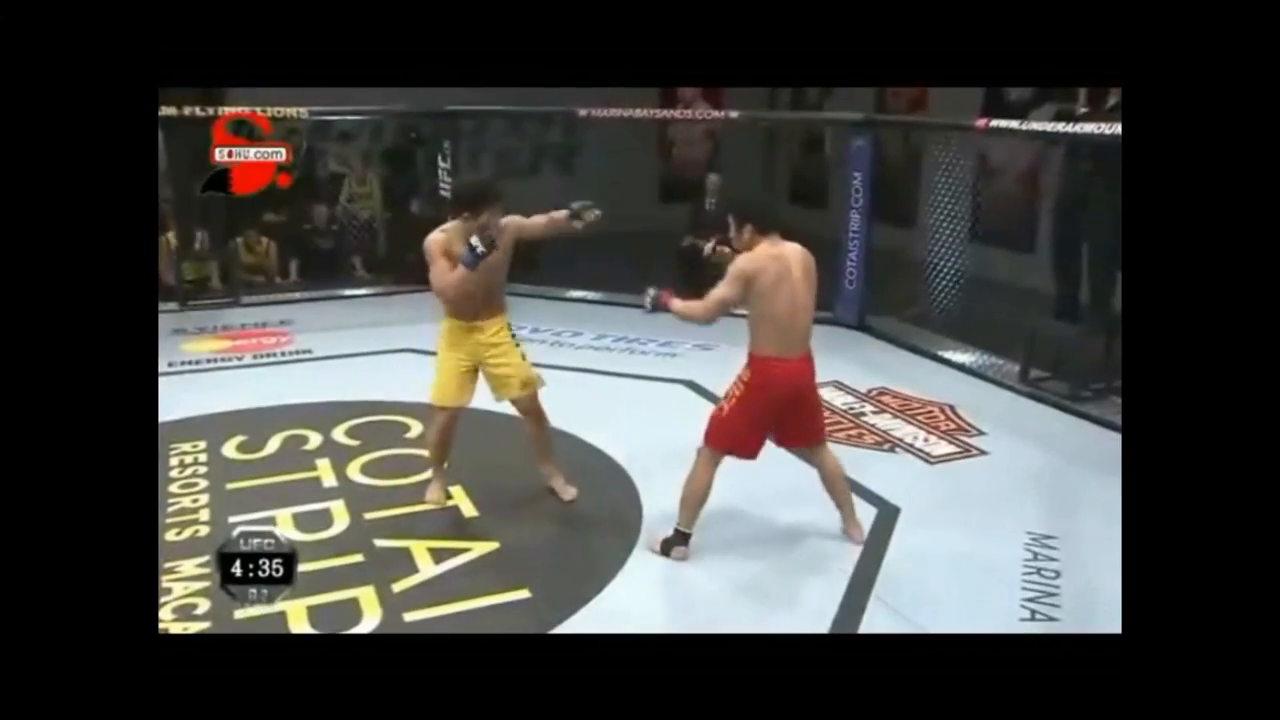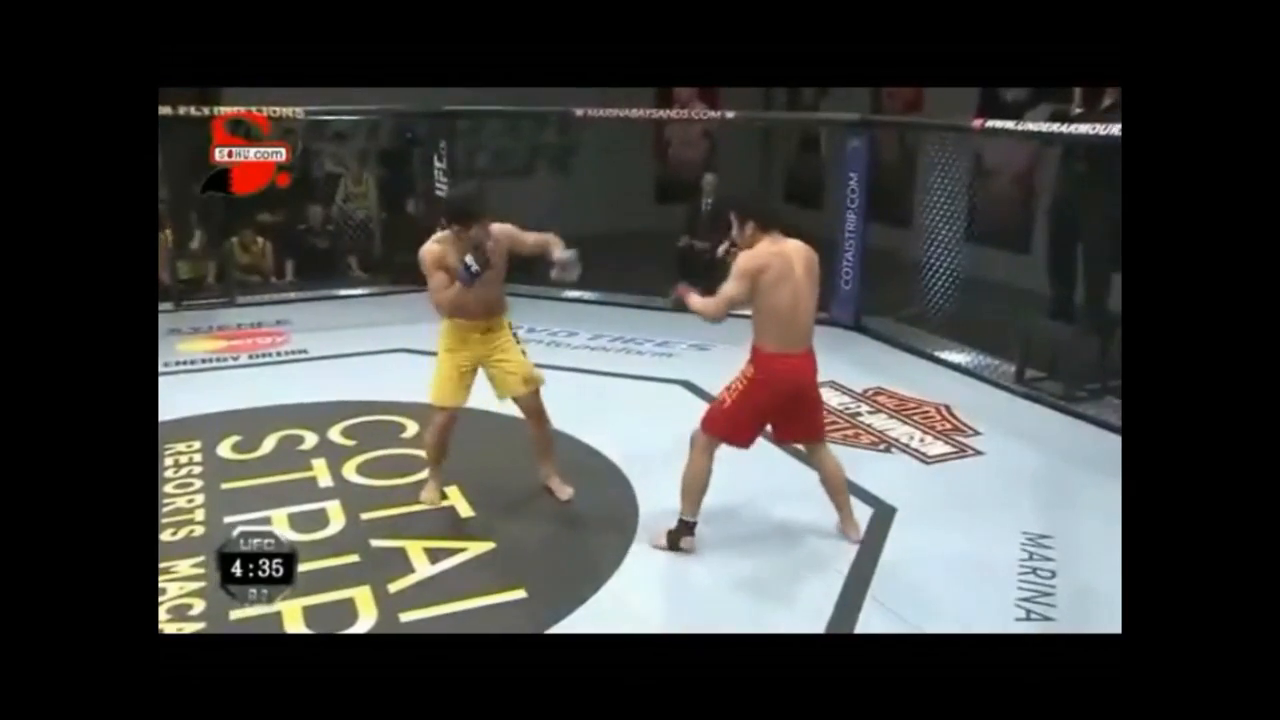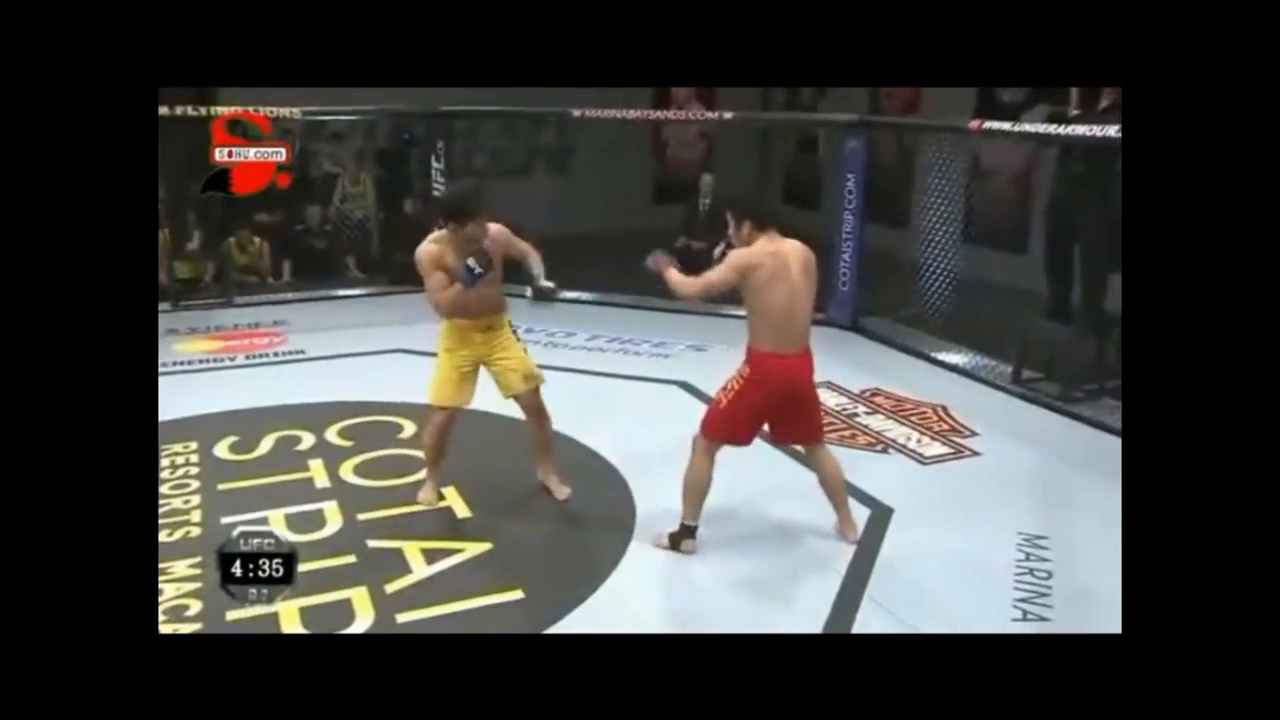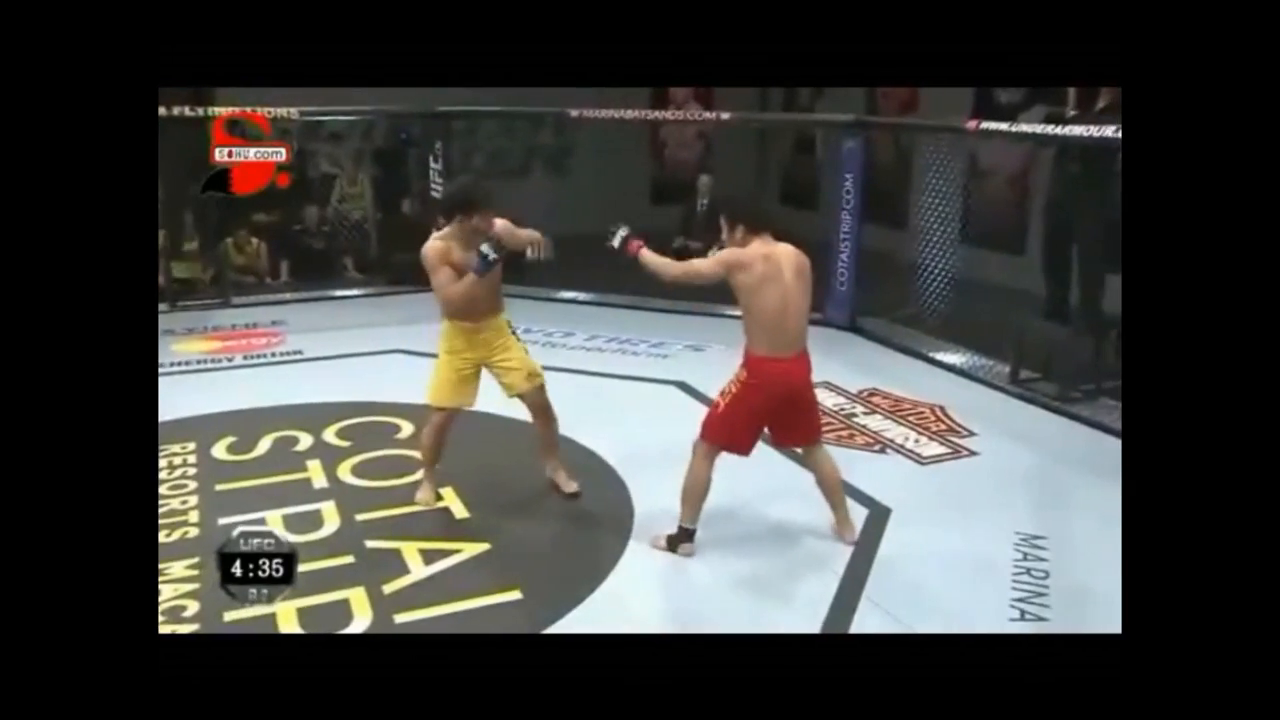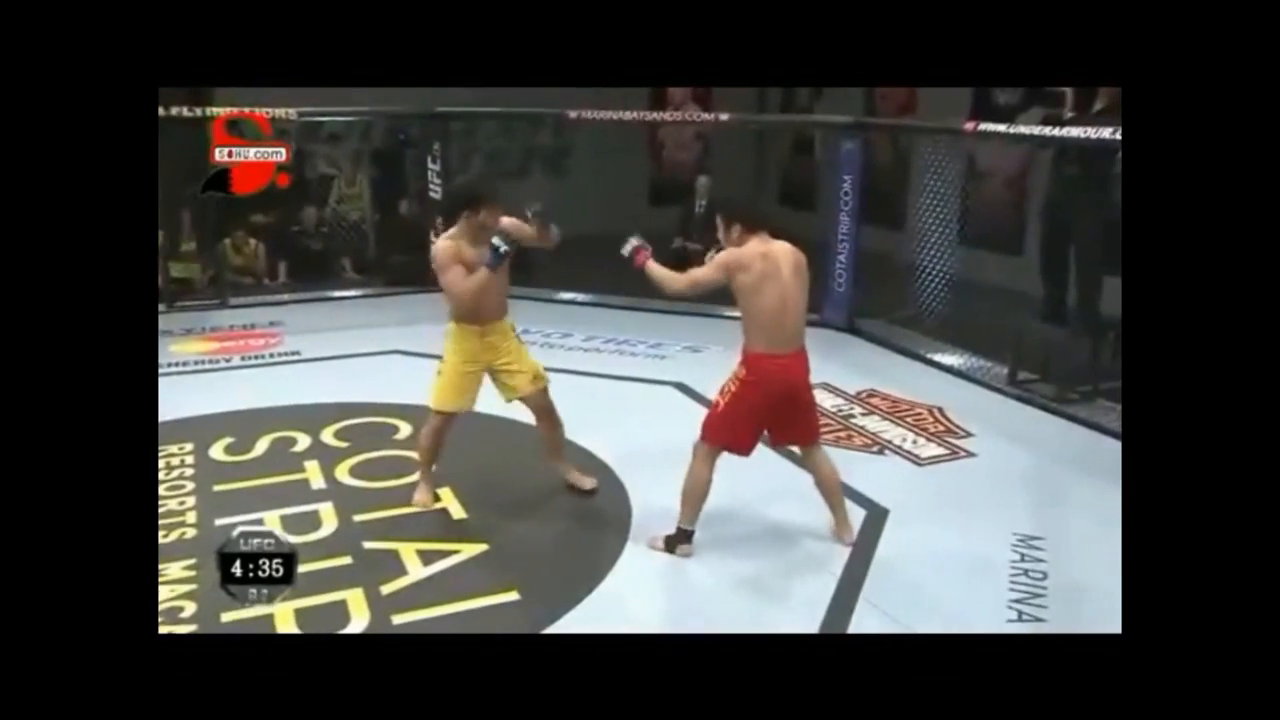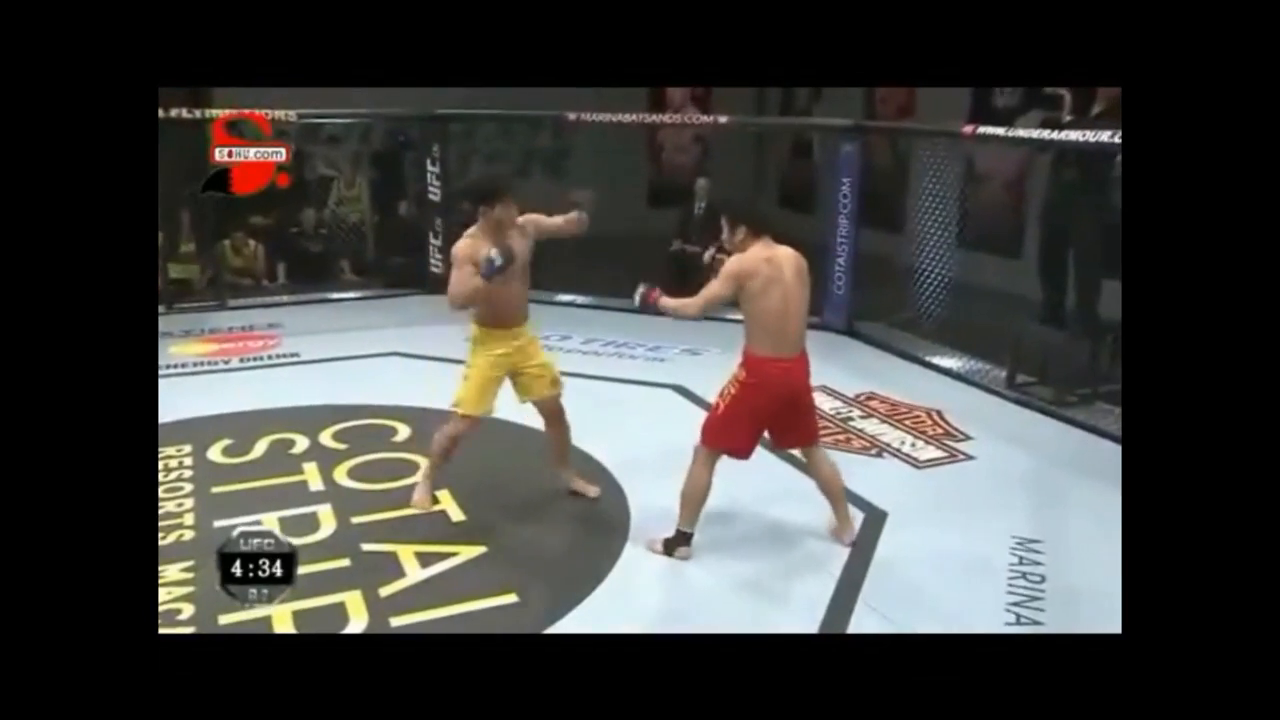
dt=0.1s
person 1, frame 1
left shoulder: (749, 263)
right shoulder: (803, 256)
left elbow: (705, 313)
left wrist: (666, 301)
left hip: (765, 373)
right hip: (801, 369)
left knee: (709, 454)
right knee: (817, 449)
left ankle: (679, 539)
right ankle: (852, 524)
person 1, frame 2
left shoulder: (753, 260)
right shoulder: (806, 253)
left elbow: (715, 310)
left wrist: (687, 295)
left hip: (767, 369)
right hip: (804, 366)
left knee: (703, 441)
right knee: (816, 447)
left ankle: (683, 532)
right ankle: (849, 523)
person 1, frame 3
left shoulder: (746, 257)
right shoulder: (804, 254)
left elbow: (692, 289)
left wrist: (664, 267)
left hip: (763, 369)
right hip: (801, 365)
left knee: (704, 445)
right knee: (815, 447)
left ankle: (686, 533)
right ankle: (847, 523)
person 1, frame 4
left shoulder: (738, 259)
right shoulder: (798, 258)
left elbow: (675, 271)
left wrist: (635, 246)
left hip: (761, 373)
right hip: (798, 369)
left knee: (704, 450)
right knee: (813, 448)
left ankle: (684, 535)
right ankle: (844, 524)
person 1, frame 5
left shoulder: (736, 259)
right shoulder: (795, 255)
left elbow: (679, 285)
left wrist: (642, 257)
left hip: (759, 370)
right hip: (796, 366)
left knee: (705, 450)
right knee: (812, 448)
left ankle: (683, 536)
right ankle: (844, 525)
person 1, frame 6
left shoulder: (742, 265)
right shoulder: (796, 260)
left elbow: (694, 309)
left wrist: (655, 299)
left hip: (760, 373)
right hip: (796, 369)
left knee: (705, 454)
right knee: (811, 448)
left ankle: (681, 539)
right ankle: (845, 522)
person 2, frame 1
left shoulder: (508, 228)
right shoulder: (438, 241)
left elbow: (549, 224)
right elbow: (446, 294)
left wrist: (571, 216)
right wrist: (471, 259)
left hip: (496, 330)
right hip: (458, 334)
left knee: (531, 406)
right knee: (445, 415)
left ankle: (552, 473)
right ankle: (437, 478)
person 2, frame 2
left shoulder: (502, 235)
right shoulder: (433, 252)
left elbow: (544, 241)
right elbow: (442, 305)
left wrist: (561, 257)
right wrist: (466, 278)
left hip: (499, 332)
right hip: (459, 337)
left knee: (533, 405)
right knee: (444, 416)
left ankle: (549, 473)
right ankle: (433, 479)
person 2, frame 3
left shoulder: (497, 235)
right shoulder: (429, 252)
left elbow: (528, 253)
right elbow: (441, 306)
left wrist: (540, 277)
right wrist: (466, 279)
left hip: (498, 331)
right hip: (459, 335)
left knee: (533, 403)
right knee: (443, 416)
left ankle: (547, 472)
right ankle: (431, 479)
person 2, frame 4
left shoulder: (499, 230)
right shoulder: (436, 249)
left elbow: (538, 242)
right elbow: (451, 301)
left wrist: (538, 244)
right wrist: (480, 268)
left hip: (497, 330)
right hip: (460, 336)
left knee: (539, 401)
right knee: (442, 415)
left ankle: (554, 469)
right ankle: (427, 480)
person 2, frame 5
left shoulder: (507, 227)
right shoulder: (445, 249)
left elbow: (549, 240)
right elbow: (463, 298)
left wrist: (542, 226)
right wrist: (491, 263)
left hip: (502, 334)
right hip: (466, 340)
left knee: (543, 404)
right knee: (440, 418)
left ankle: (566, 470)
right ankle: (425, 481)
person 2, frame 6
left shoulder: (525, 226)
right shoulder: (467, 248)
left elbow: (569, 225)
right elbow: (459, 300)
left wrist: (580, 212)
right wrist: (488, 273)
left hip: (522, 337)
right hip: (489, 344)
left knee: (554, 409)
right knee: (463, 422)
left ankle: (568, 474)
right ankle: (426, 479)
person 3, frame 1
right shoulder: (1091, 96)
right elbow: (1059, 123)
left wrist: (1083, 113)
right wrist: (1078, 108)
left hip: (1106, 187)
right hip: (1073, 179)
left knee: (1101, 253)
right knee: (1064, 246)
left ankle: (1099, 316)
right ankle: (1065, 308)
person 3, frame 2
right shoulder: (1088, 95)
left wrist: (1078, 112)
right wrist: (1072, 106)
left hip: (1101, 188)
right hip: (1069, 181)
left knee: (1096, 256)
right knee: (1060, 248)
left ankle: (1095, 319)
right ankle: (1061, 310)
person 3, frame 3
left shoulder: (1115, 113)
right shoulder: (1084, 96)
left wrist: (1075, 115)
left hip: (1097, 190)
right hip: (1065, 183)
left knee: (1093, 257)
right knee: (1056, 250)
left ankle: (1092, 319)
right ankle: (1058, 311)
person 3, frame 4
left shoulder: (1116, 113)
right shoulder: (1082, 95)
left wrist: (1073, 114)
left hip: (1095, 191)
right hip: (1062, 184)
left knee: (1090, 258)
right knee: (1054, 251)
left ankle: (1090, 322)
right ankle: (1055, 314)
person 3, frame 5
left shoulder: (1116, 115)
right shoulder: (1079, 98)
left wrist: (1070, 117)
left hip: (1092, 195)
right hip: (1060, 187)
left knee: (1088, 261)
right knee: (1052, 255)
left ankle: (1087, 324)
right ankle: (1052, 316)
person 3, frame 6
left shoulder: (1115, 118)
right shoulder: (1078, 99)
left wrist: (1068, 119)
left hip: (1091, 199)
right hip: (1058, 191)
left knee: (1087, 266)
right knee: (1050, 258)
left ankle: (1085, 327)
right ankle: (1051, 320)
